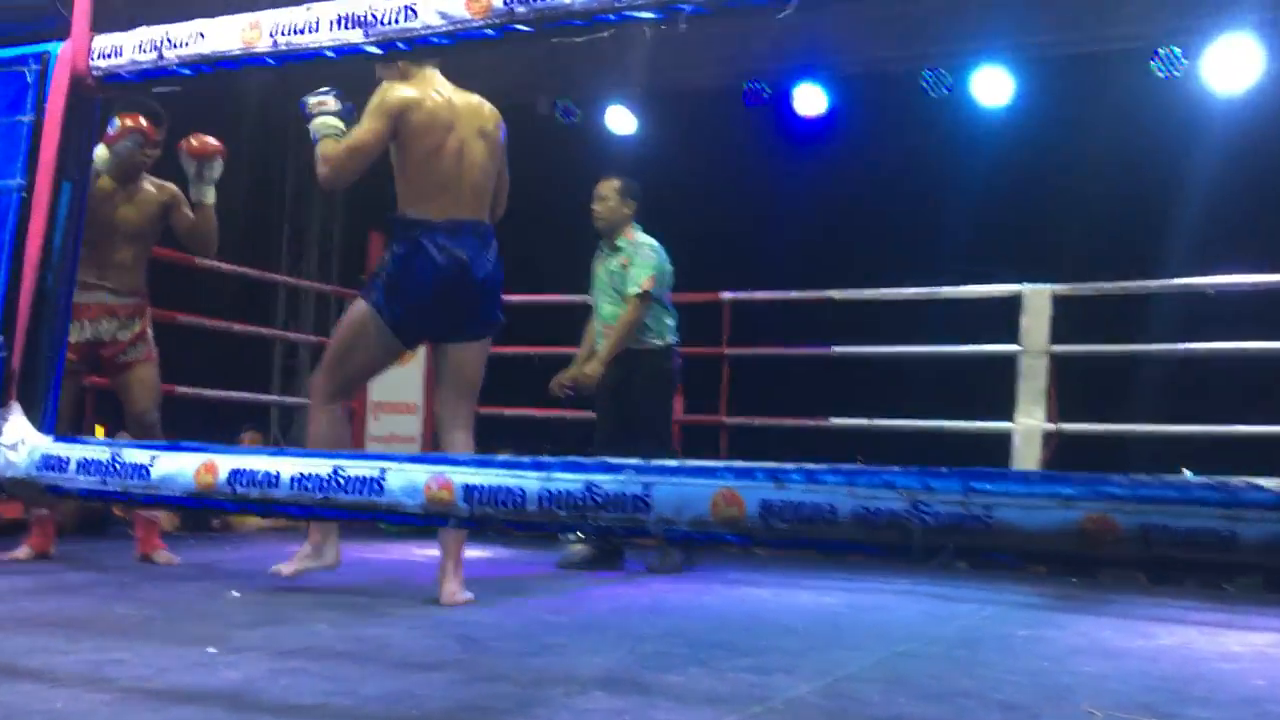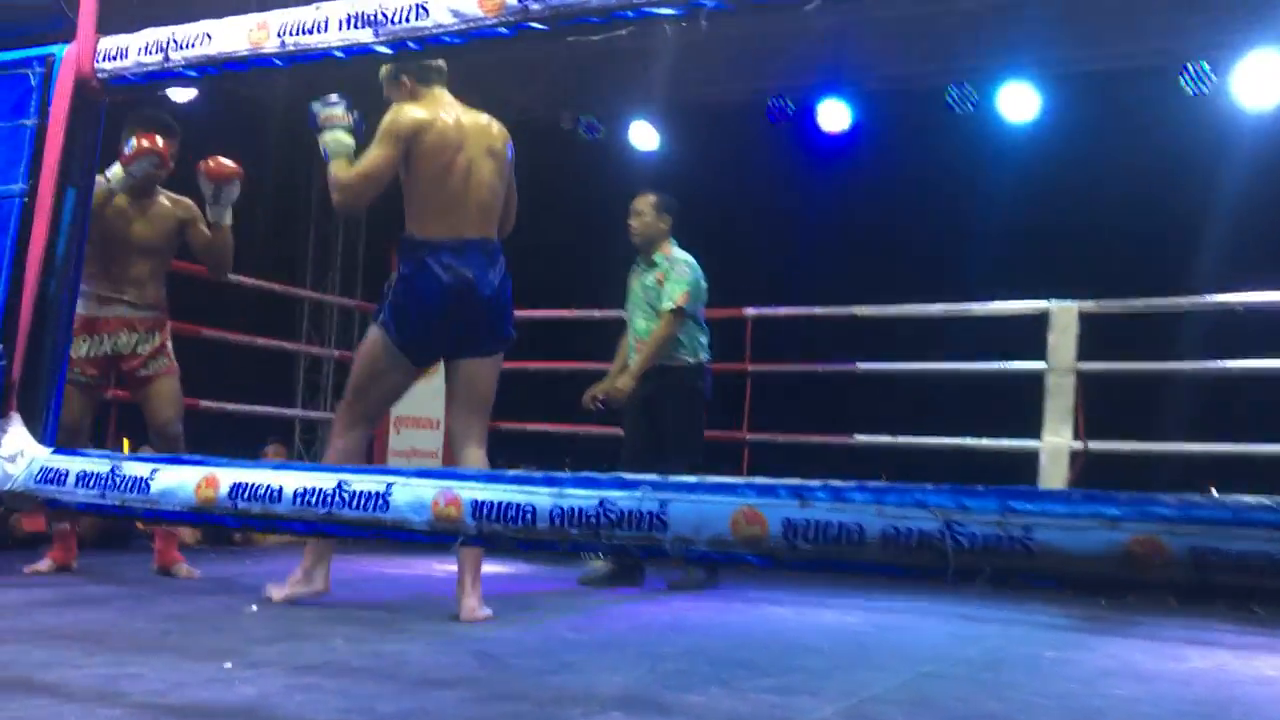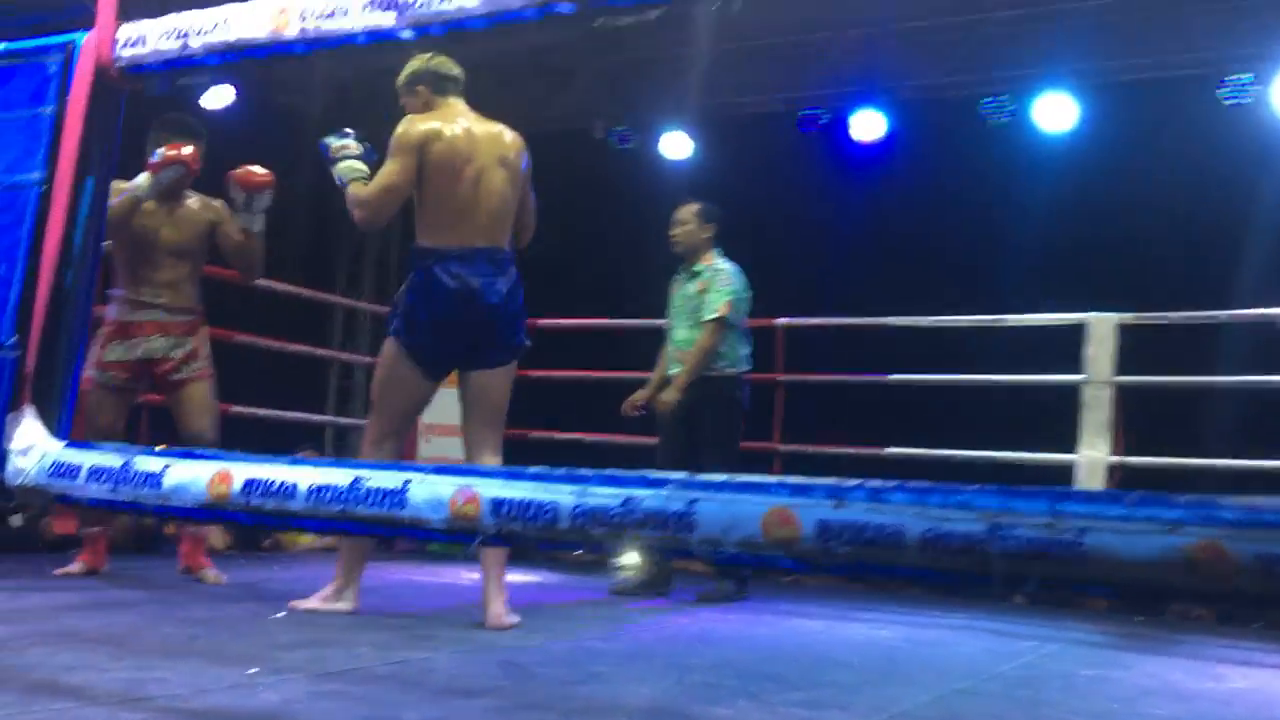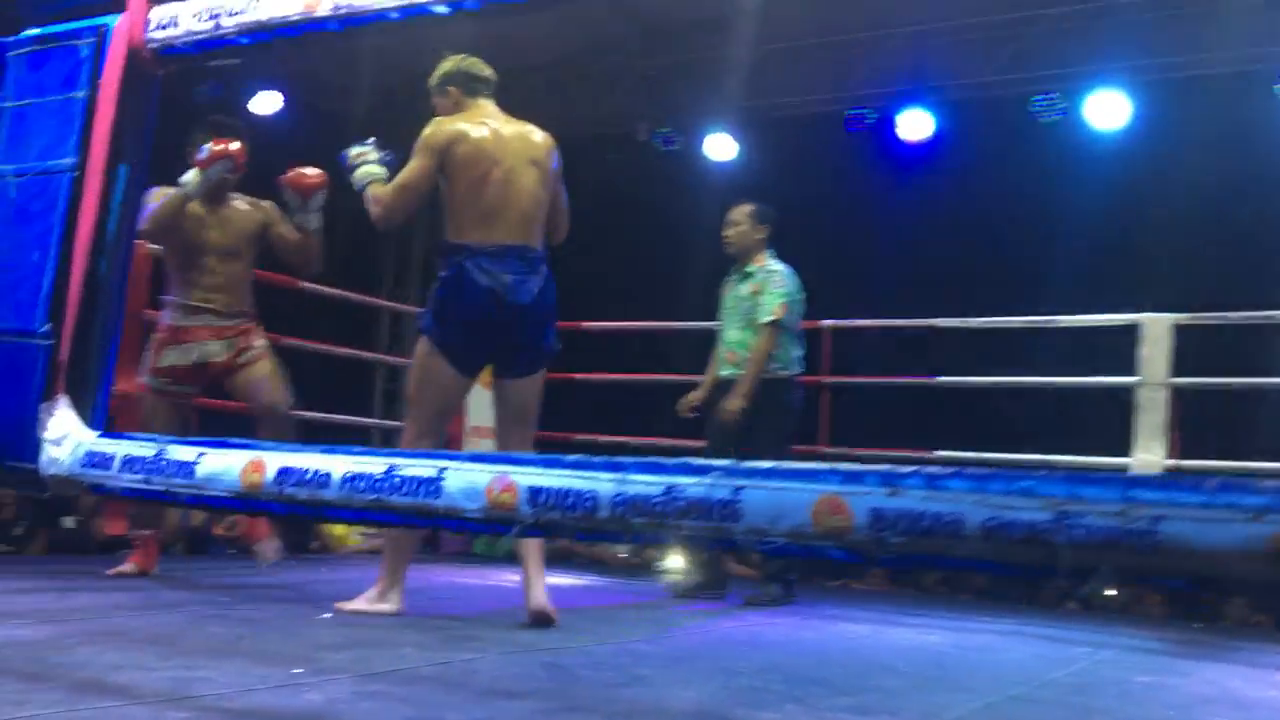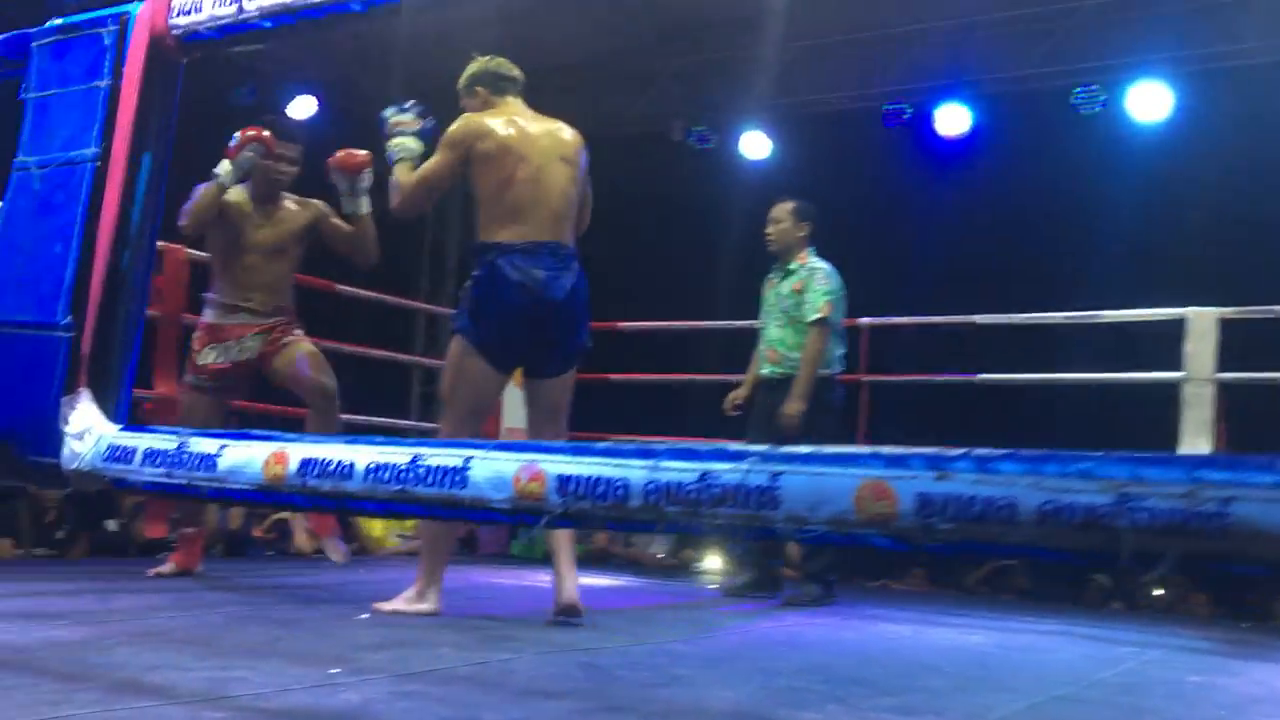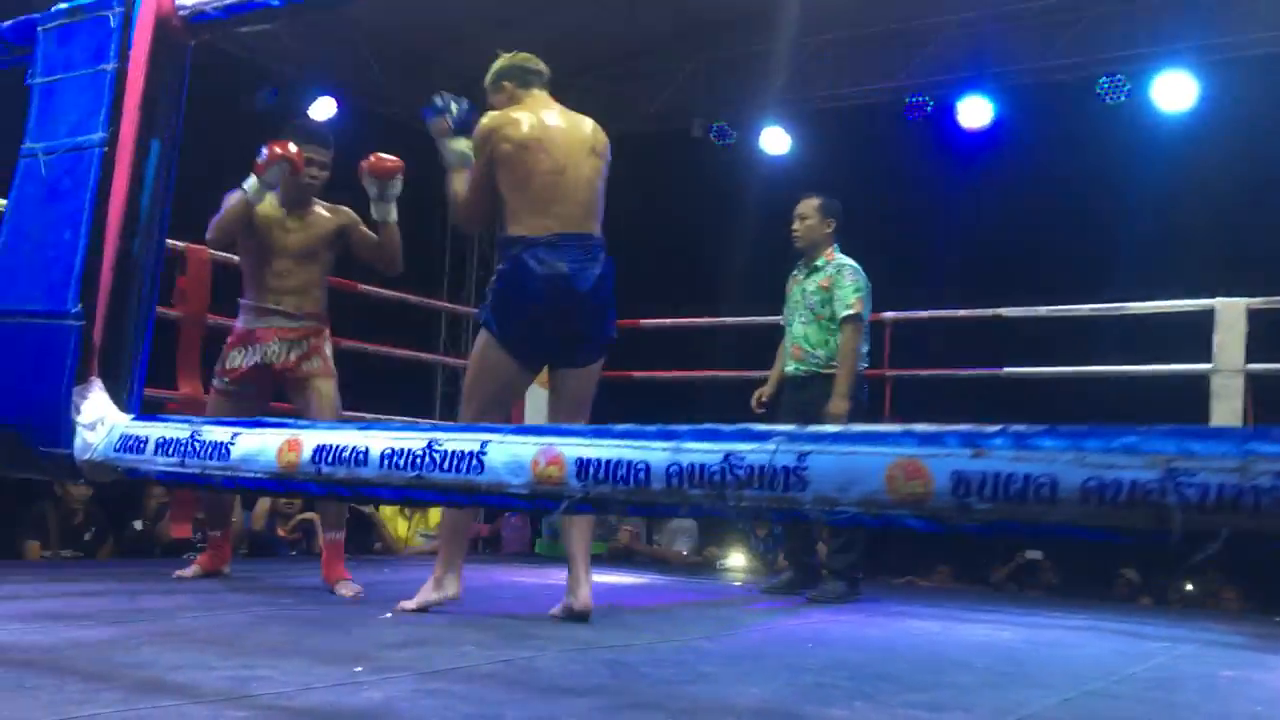
dt=0.1s
person 1, frame 1
left shoulder: (398, 97)
right shoulder: (489, 113)
left elbow: (335, 172)
left wrist: (324, 120)
left hip: (420, 262)
right hip: (480, 265)
left knee: (326, 389)
right knee: (456, 427)
left ankle: (320, 540)
right ankle: (453, 576)
person 1, frame 2
left shoulder: (408, 119)
right shoulder: (496, 132)
left elbow: (349, 195)
left wrist: (335, 135)
left hip: (426, 281)
right hip: (488, 283)
left knee: (354, 421)
right knee: (469, 442)
left ankle: (314, 567)
right ankle: (471, 592)
person 1, frame 3
left shoulder: (420, 131)
right shoulder: (513, 142)
left elbow: (369, 212)
left wrist: (347, 162)
left hip: (438, 290)
right hip: (500, 292)
left knee: (381, 442)
right knee: (485, 454)
left ankle: (343, 587)
right ankle: (496, 595)
person 1, frame 4
left shoulder: (448, 131)
right shoulder: (543, 143)
left elbow: (386, 212)
left wrist: (366, 168)
left hip: (470, 287)
right hip: (530, 290)
left knee: (420, 440)
right knee: (518, 449)
left ankle: (388, 587)
right ankle: (536, 585)
person 1, frame 5
left shoulder: (470, 130)
right shoulder: (573, 141)
left elbow: (404, 202)
left wrist: (401, 142)
left hip: (503, 285)
right hip: (564, 287)
left knee: (455, 439)
right knee: (550, 441)
left ankle: (425, 589)
right ankle: (565, 578)
person 1, frame 6
left shoulder: (498, 126)
right shoulder: (594, 133)
left elbow: (470, 216)
left wrist: (456, 148)
left hip: (529, 278)
right hip: (592, 279)
left knee: (475, 427)
right knee: (570, 433)
left ankle: (445, 576)
right ankle: (579, 583)
person 2, frame 1
left shoulder: (164, 194)
right shoulder: (82, 175)
left elbow: (205, 247)
left wrist: (204, 187)
right wrist: (105, 156)
left hip: (129, 320)
right hip: (72, 312)
left knee: (146, 422)
right knee: (50, 421)
left ankle: (149, 537)
right ankle: (40, 535)
person 2, frame 2
left shoulder: (179, 209)
right shoulder: (94, 188)
left elbow: (220, 265)
left wrist: (221, 208)
right wrist: (119, 175)
left hip: (148, 332)
right hip: (90, 325)
left knee: (169, 434)
right knee: (67, 434)
left ankle: (168, 550)
right ankle: (62, 548)
person 2, frame 3
left shoulder: (210, 211)
right shoulder: (122, 193)
left elbow: (250, 268)
right elbow: (98, 225)
left wrist: (253, 217)
right wrist: (148, 183)
left hip: (184, 335)
right hip: (125, 330)
left knee: (203, 438)
right knee: (99, 440)
left ankle: (195, 553)
right ankle: (93, 550)
person 2, frame 4
left shoulder: (259, 213)
right shoulder: (167, 196)
left elbow: (309, 265)
right elbow: (147, 228)
left wrist: (309, 217)
right wrist: (195, 182)
left hip: (238, 337)
right hip: (179, 335)
left knee: (276, 409)
left ankle: (261, 518)
right ankle: (144, 552)
person 2, frame 5
left shoulder: (308, 212)
right shoulder: (220, 194)
left elbow: (366, 256)
right elbow: (188, 224)
left wrist: (357, 199)
right wrist: (230, 168)
left hip: (279, 333)
right hip: (219, 333)
left knee: (322, 392)
left ankle: (323, 519)
right ankle: (186, 550)
person 2, frame 6
left shoulder: (338, 218)
right shoulder: (247, 204)
left elbow: (391, 265)
right elbow: (215, 237)
left wrist: (385, 207)
right wrist: (257, 185)
left hip: (308, 341)
right hip: (251, 338)
left ankle: (336, 562)
right ankle: (215, 552)
person 3, frame 1
left shoulder: (645, 250)
right shoulder: (603, 255)
left elbow: (635, 310)
left wrist: (599, 362)
right wrist: (578, 365)
left hip: (648, 361)
right hip: (615, 364)
left knee: (657, 452)
right knee: (609, 452)
left ankle: (677, 543)
right ankle: (604, 544)
person 3, frame 2
left shoulder: (681, 266)
right shoulder: (639, 270)
left elbow: (669, 326)
left wrist: (630, 375)
right wrist: (610, 379)
left hip: (679, 378)
right hip: (646, 380)
left knee: (683, 469)
right knee: (635, 467)
left ankle: (700, 561)
right ankle: (625, 559)
person 3, frame 3
left shoulder: (724, 275)
right shoulder: (680, 280)
left elbow: (711, 337)
left wrist: (675, 388)
right wrist: (651, 387)
left hip: (717, 389)
right hip: (681, 391)
left knee: (720, 480)
right knee: (668, 476)
left ankle: (731, 575)
right ankle: (657, 570)
person 3, frame 4
left shoulder: (777, 277)
right shoulder: (732, 281)
left elbow: (769, 339)
left wrist: (741, 394)
right wrist: (705, 389)
left hip: (769, 391)
right hip: (731, 393)
left ankle: (779, 579)
right ankle: (712, 571)
person 3, frame 5
left shoulder: (819, 275)
right shoulder: (772, 279)
left elbow: (817, 338)
left wrist: (798, 395)
right wrist: (747, 386)
left hip: (807, 391)
right hip: (771, 389)
left ankle: (817, 579)
right ankle: (763, 570)
person 3, frame 6
left shoulder: (845, 272)
right shoulder: (796, 275)
left elbow: (851, 335)
left wrist: (842, 395)
right wrist: (772, 383)
left hip: (832, 388)
right hip: (797, 387)
left ankle: (843, 575)
right ankle: (803, 567)
